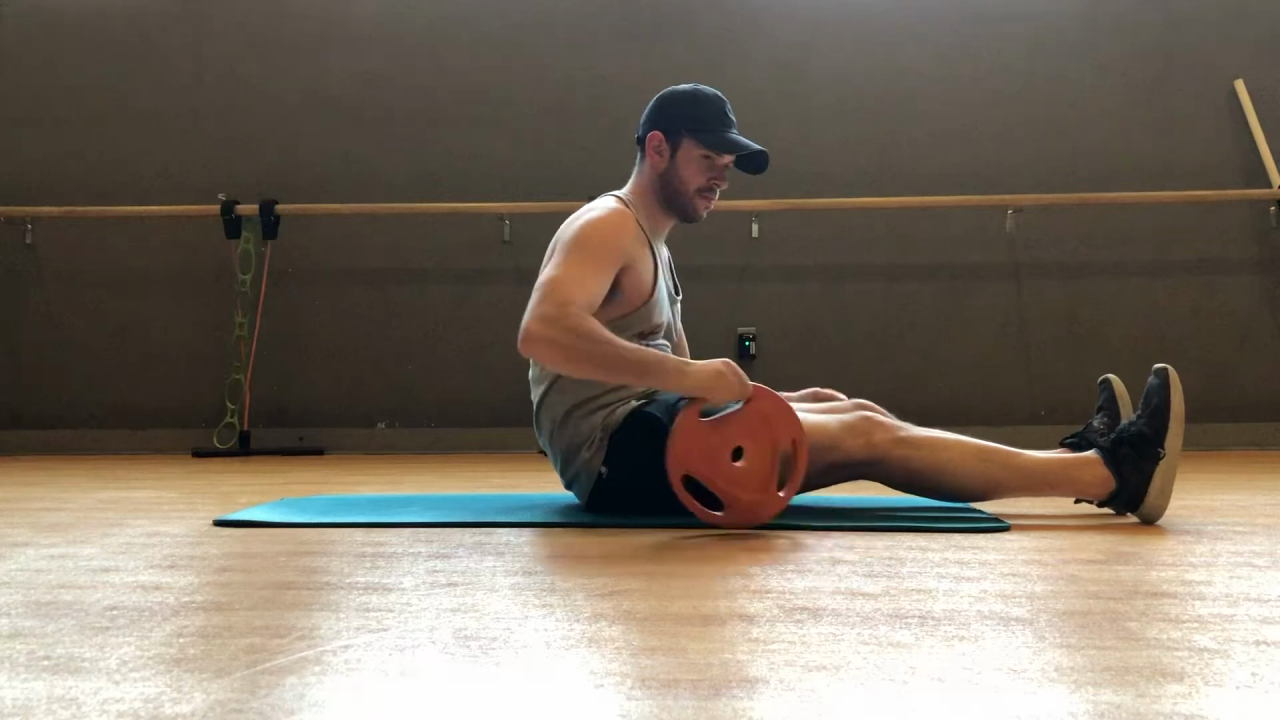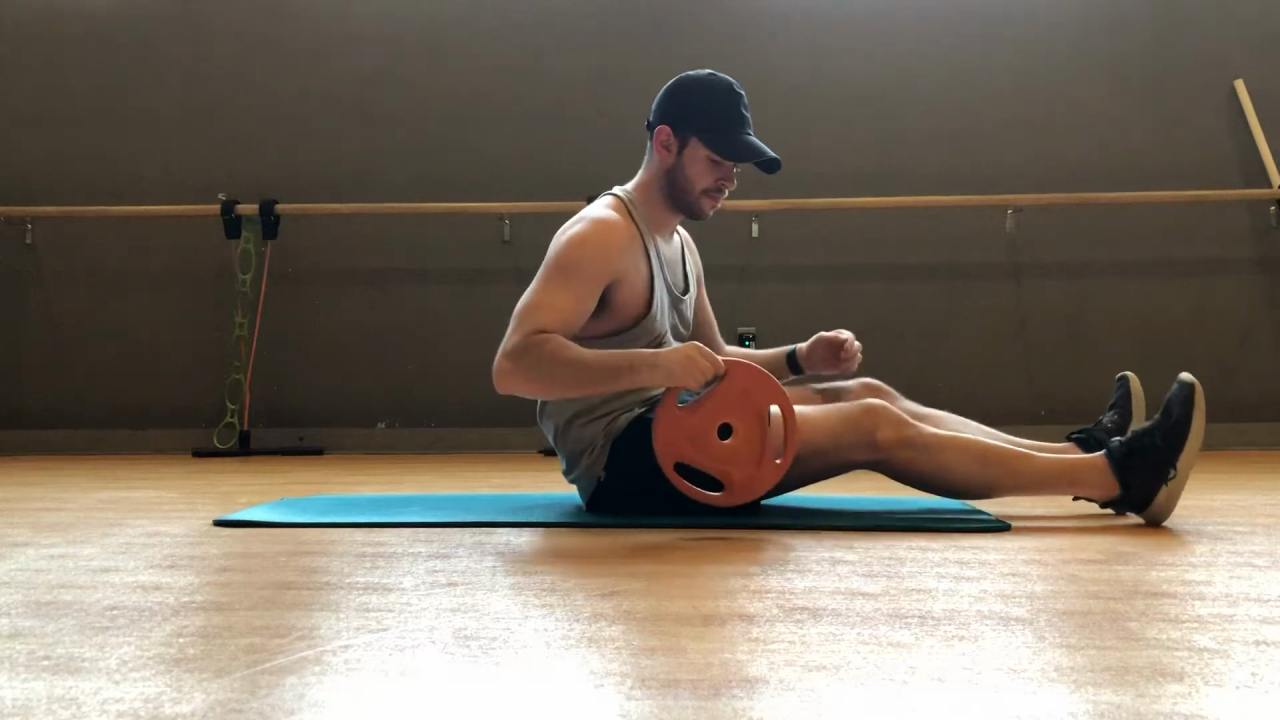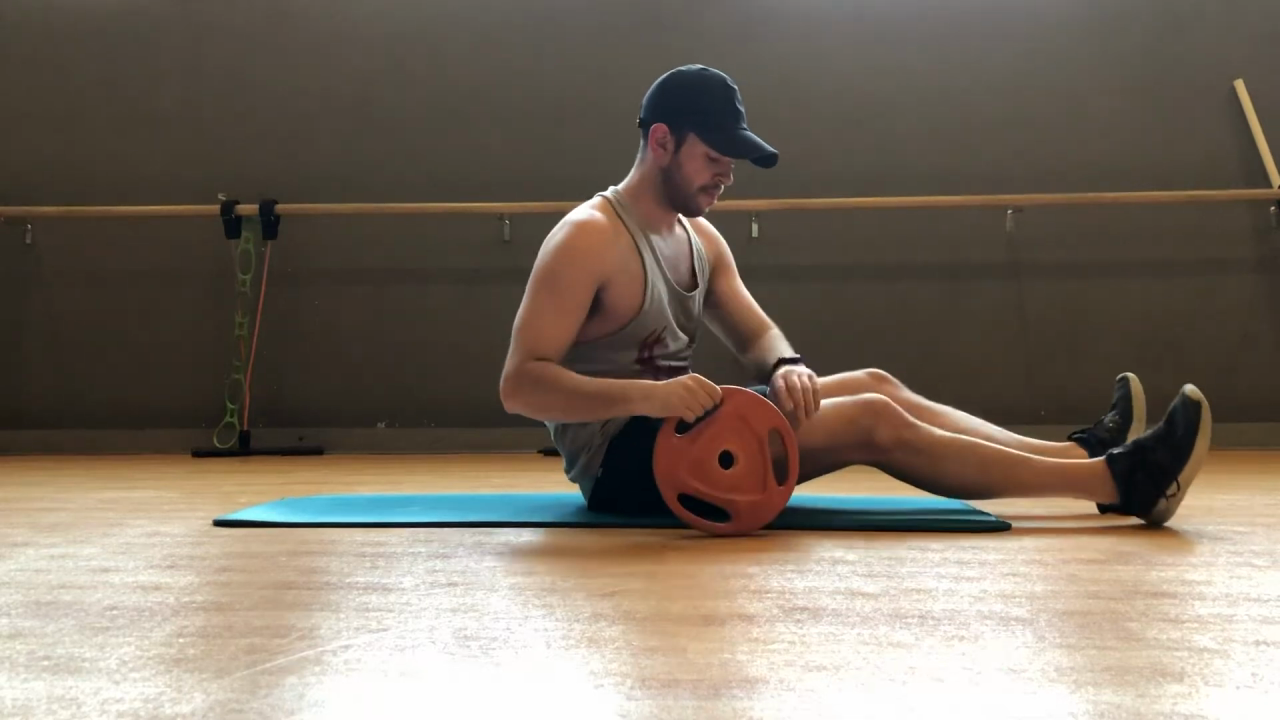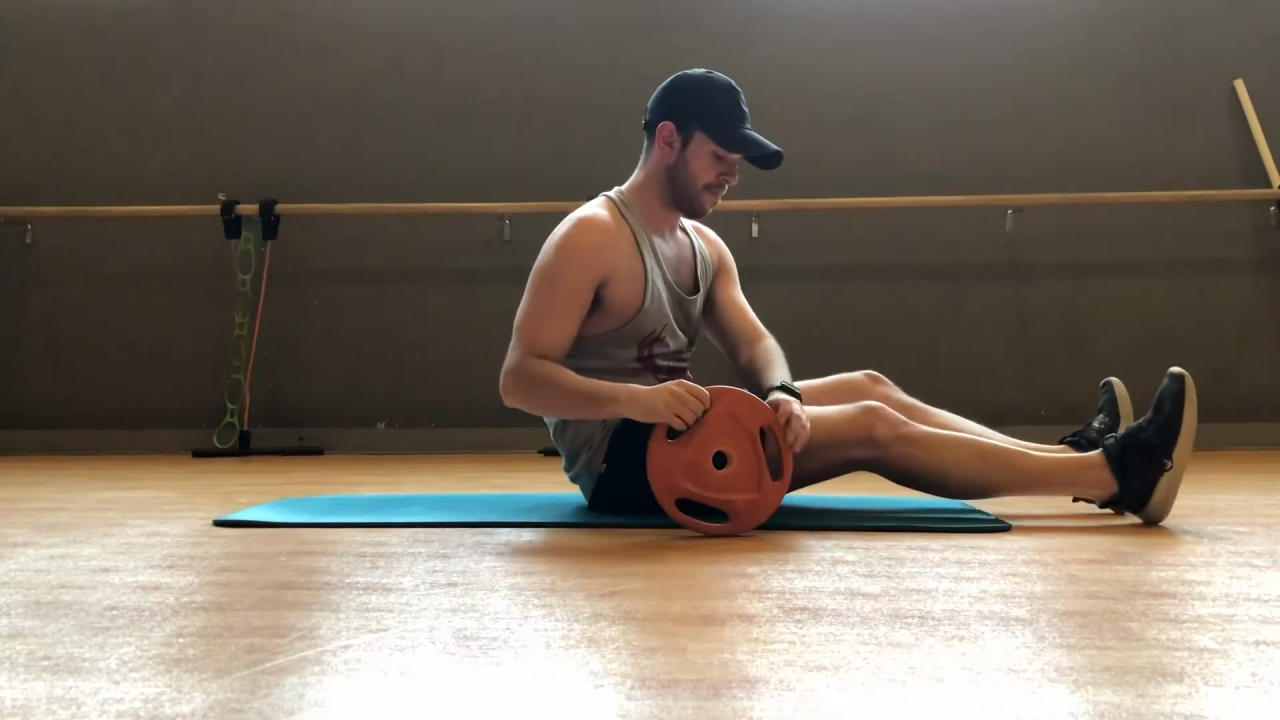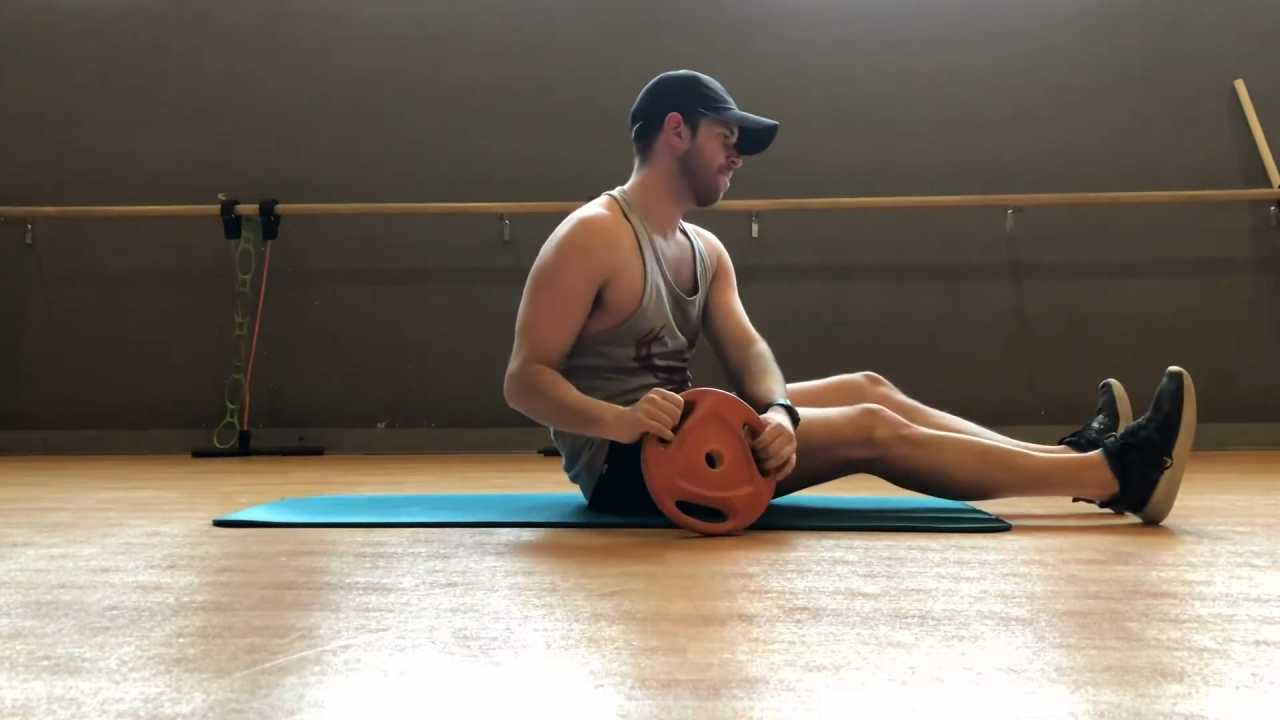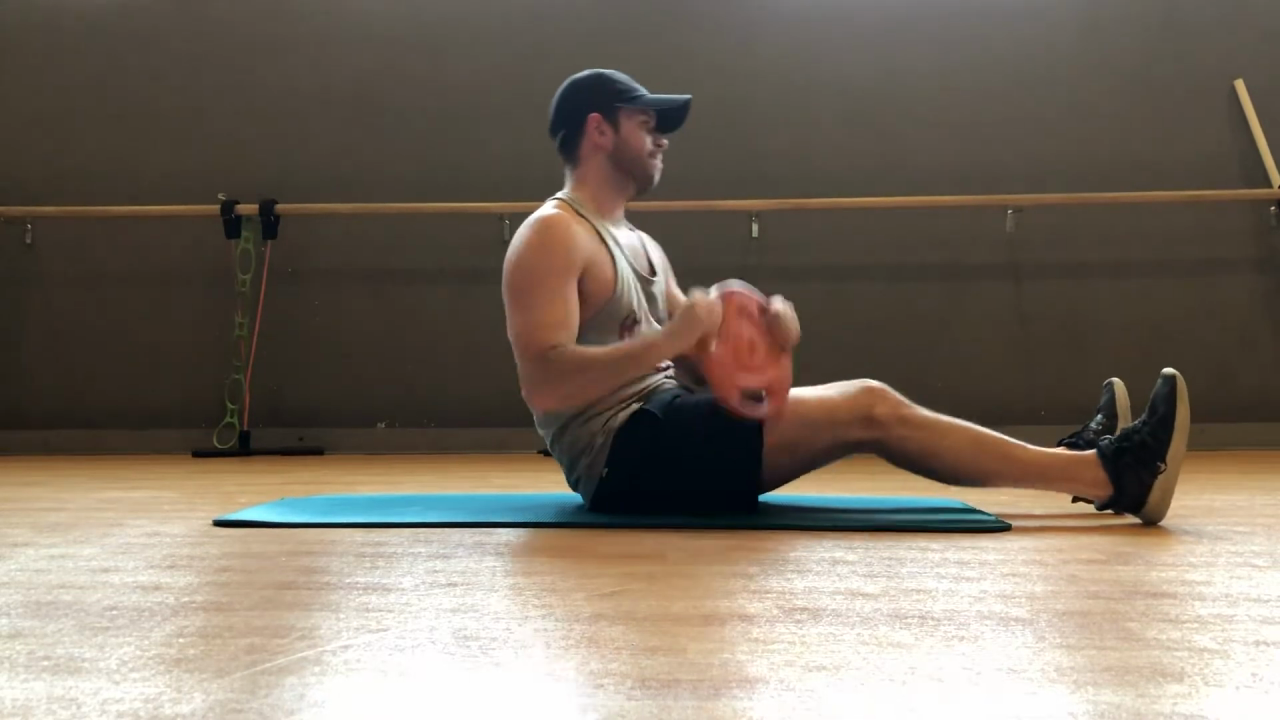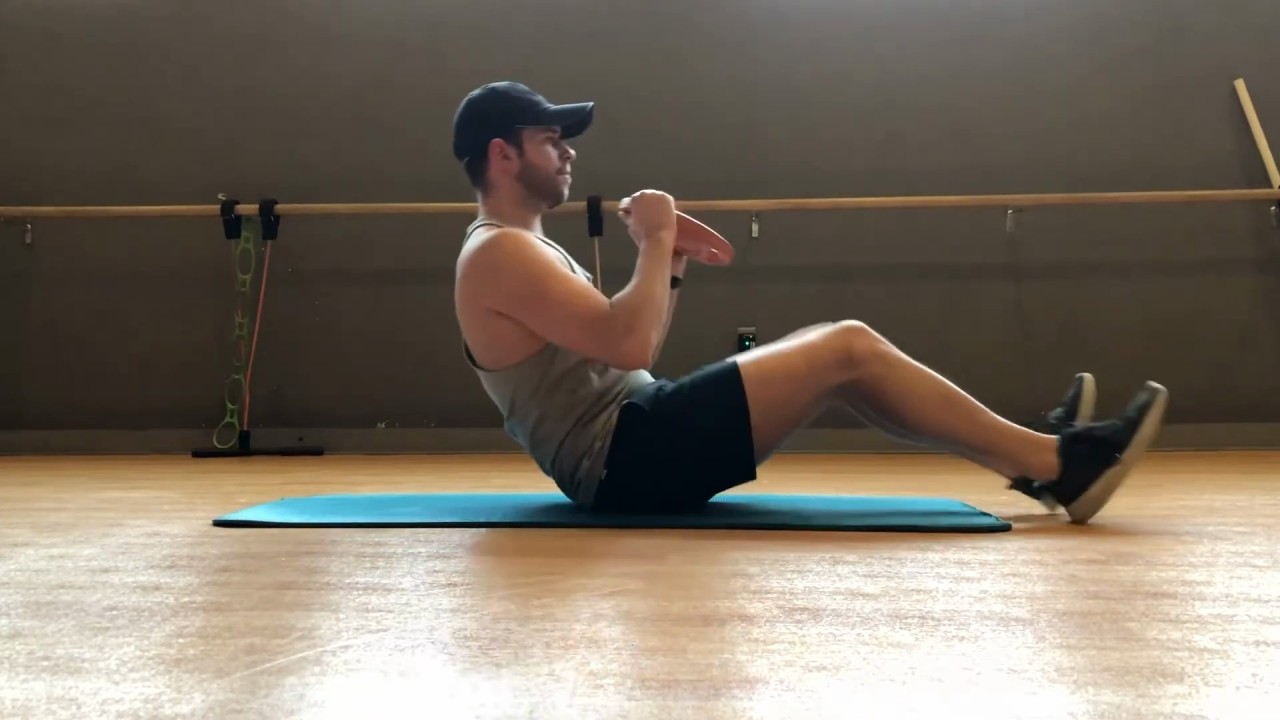
dt=0.5s
person 1, frame 1
left shoulder: (652, 249)
right shoulder: (607, 226)
right elbow: (542, 332)
left wrist: (782, 403)
right wrist: (686, 377)
left hip: (644, 435)
right hip: (617, 451)
left knee: (860, 419)
right knee: (863, 437)
left ankle: (1080, 461)
right ankle: (1112, 474)
person 1, frame 2
left shoulder: (677, 242)
right shoulder: (600, 236)
left elbow: (714, 360)
right elbow: (514, 365)
left wrist: (797, 360)
right wrist: (654, 365)
left hip: (662, 432)
right hip: (621, 458)
left knee: (871, 396)
right knee: (873, 430)
left ankle: (1085, 457)
right ankle: (1115, 475)
person 1, frame 3
left shoulder: (698, 238)
right shoulder: (588, 239)
left elbow: (755, 333)
right elbow: (520, 385)
left wrist: (785, 367)
right wrist: (647, 395)
right hip: (621, 459)
left knee: (874, 386)
right knee: (871, 424)
left ankle: (1083, 455)
right ankle: (1117, 481)
person 1, frame 4
left shoulder: (703, 245)
right shoulder: (590, 237)
left elbow: (754, 344)
right elbow: (520, 379)
left wrist: (781, 393)
right wrist: (634, 399)
left hip: (673, 437)
right hip: (622, 459)
left knee: (869, 388)
right knee: (871, 428)
left ankle: (1077, 458)
right ankle: (1112, 474)
person 1, frame 5
left shoulder: (703, 249)
right shoulder: (591, 237)
left elbow: (746, 352)
right elbow: (524, 380)
left wrist: (778, 413)
right wrist: (616, 420)
left hip: (673, 435)
right hip: (622, 463)
left knee: (866, 390)
right knee: (869, 432)
left ankle: (1077, 457)
right ankle: (1114, 475)
person 1, frame 6
left shoulder: (638, 242)
right shoulder: (551, 236)
left elbow: (704, 357)
right elbow: (542, 383)
right wrist: (670, 338)
left hip: (663, 431)
right hip: (622, 459)
left knee: (865, 398)
right knee: (867, 411)
left ankle: (1071, 458)
right ankle: (1112, 477)
person 1, frame 7
left shoulder: (525, 250)
right shoulder: (498, 254)
right elbow: (627, 344)
left wrist: (668, 268)
right wrist: (656, 246)
left hip: (634, 451)
right hip: (625, 461)
left knee: (830, 348)
right knee: (849, 347)
left ankle: (1030, 452)
right ankle: (1060, 464)
